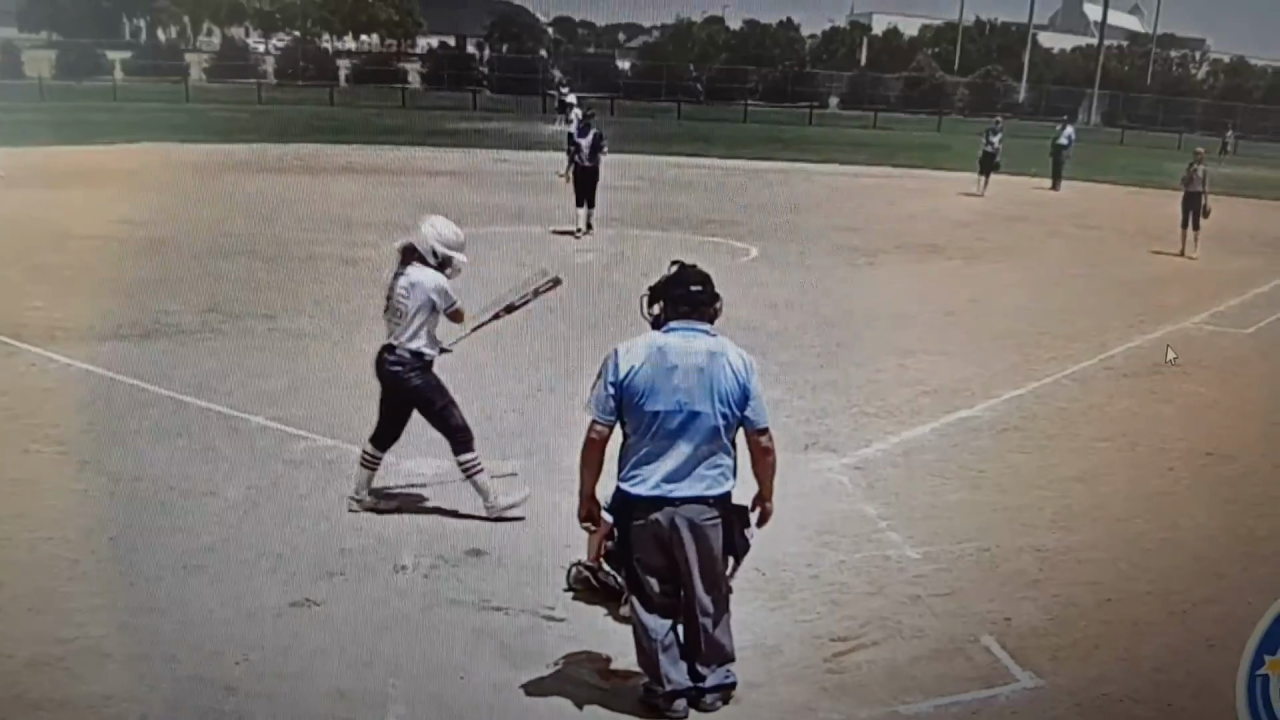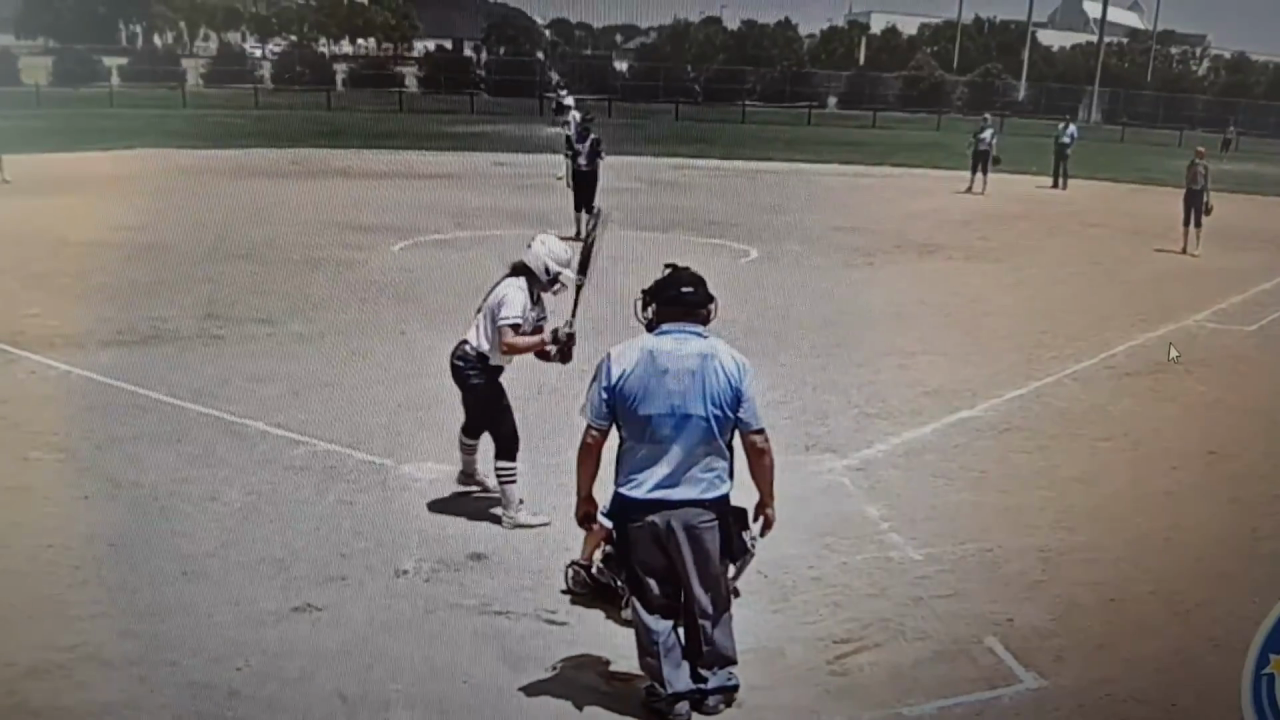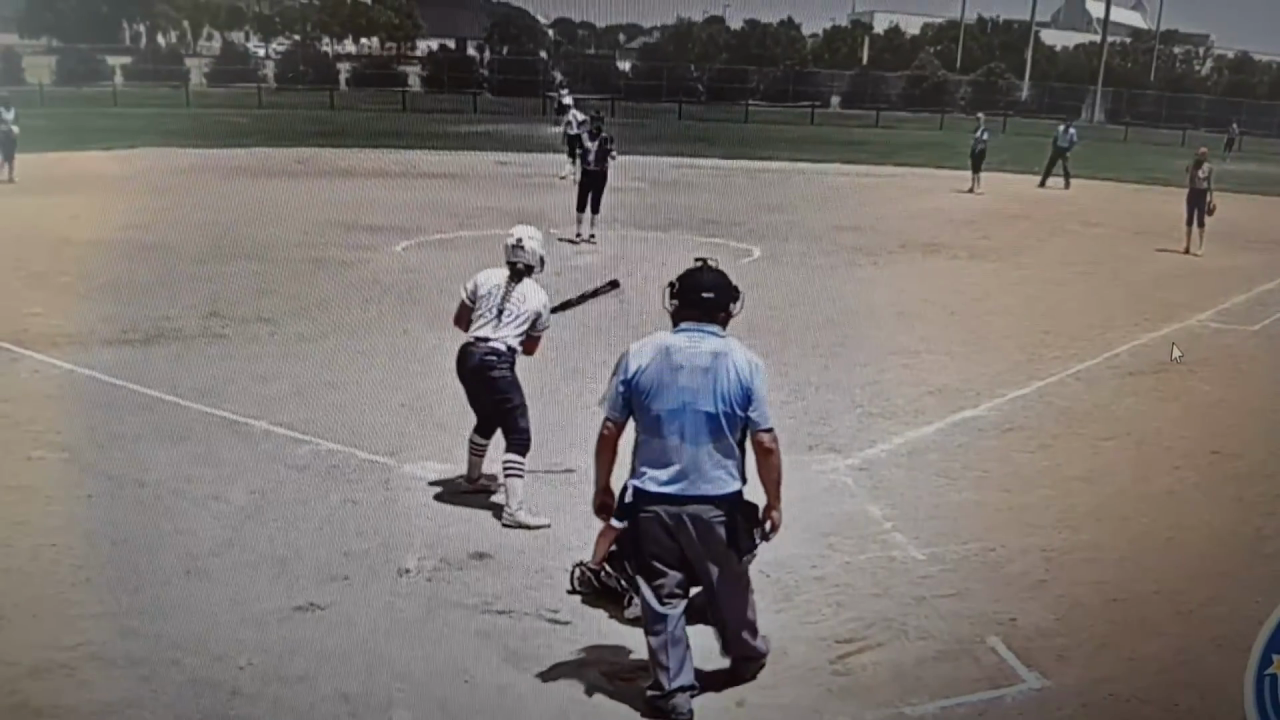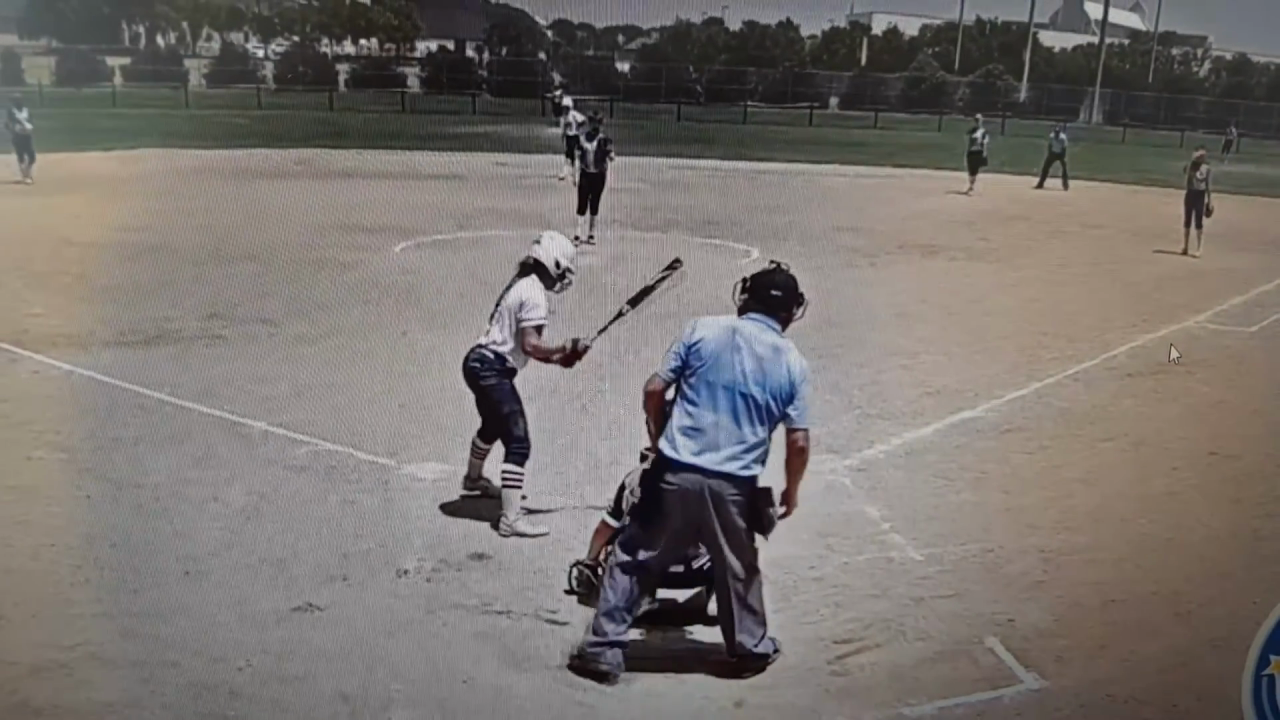
dt=0.7s
person 1, frame 1
left shoulder: (627, 356)
right shoulder: (737, 361)
left elbow: (598, 435)
right elbow: (762, 443)
left wrist: (587, 496)
right wrist: (765, 493)
left hip: (642, 504)
right hip: (708, 505)
left knee: (653, 603)
right knee: (708, 600)
right ankle: (712, 683)
person 1, frame 2
left shoulder: (620, 360)
right shoulder: (731, 363)
left elbow: (592, 439)
right elbow: (757, 444)
left wrist: (584, 496)
right wrist: (767, 499)
left hip: (640, 508)
right hip: (705, 507)
left knee: (654, 605)
right knee: (709, 602)
person 1, frame 3
left shoulder: (639, 355)
right shoulder: (744, 362)
left elbow: (609, 432)
right elbow: (766, 444)
left wrist: (602, 488)
right wrist: (773, 503)
left hip: (654, 502)
right hip: (717, 502)
left knee: (661, 599)
right knee: (729, 588)
right ankle: (746, 655)
person 1, frame 4
left shoulder: (703, 330)
right shoulder: (792, 363)
left elbow: (653, 389)
right elbow: (799, 442)
left wrist: (659, 435)
right wrist: (791, 490)
left hip: (675, 474)
right hip: (733, 486)
left knee: (633, 560)
right knee: (738, 570)
left ankle: (603, 650)
right ankle: (751, 650)
person 2, frame 1
left shoulder: (400, 273)
right shoulder: (433, 281)
right elbow: (458, 317)
left hip: (390, 363)
right hip: (413, 370)
left knee: (387, 431)
right knee: (460, 434)
left ankle: (361, 494)
right ankle: (493, 501)
person 2, frame 2
left shoulder: (534, 295)
right shoulder: (515, 294)
left elbow: (535, 345)
right elbow: (508, 344)
left wrist: (556, 351)
right wrist: (549, 338)
left hip: (474, 364)
right hip: (475, 367)
left knee: (478, 421)
right knee: (506, 437)
left ankle: (468, 473)
right ankle: (512, 512)
person 2, frame 3
left shoulder: (484, 277)
right shoulder: (539, 297)
left elbow: (460, 321)
right elbow: (530, 349)
left hip: (468, 356)
right hip: (496, 364)
left knee: (486, 420)
right knee: (518, 436)
left ankle: (474, 478)
right ankle: (514, 509)
person 2, frame 4
left shoulder: (522, 285)
right shoulder: (534, 294)
left elbow: (520, 344)
right elbow: (530, 345)
left wrist: (558, 356)
right wrist: (564, 349)
left hip: (480, 363)
right hip: (492, 370)
left knee: (493, 425)
right knee: (518, 443)
left ankle: (473, 478)
right ankle: (511, 519)
